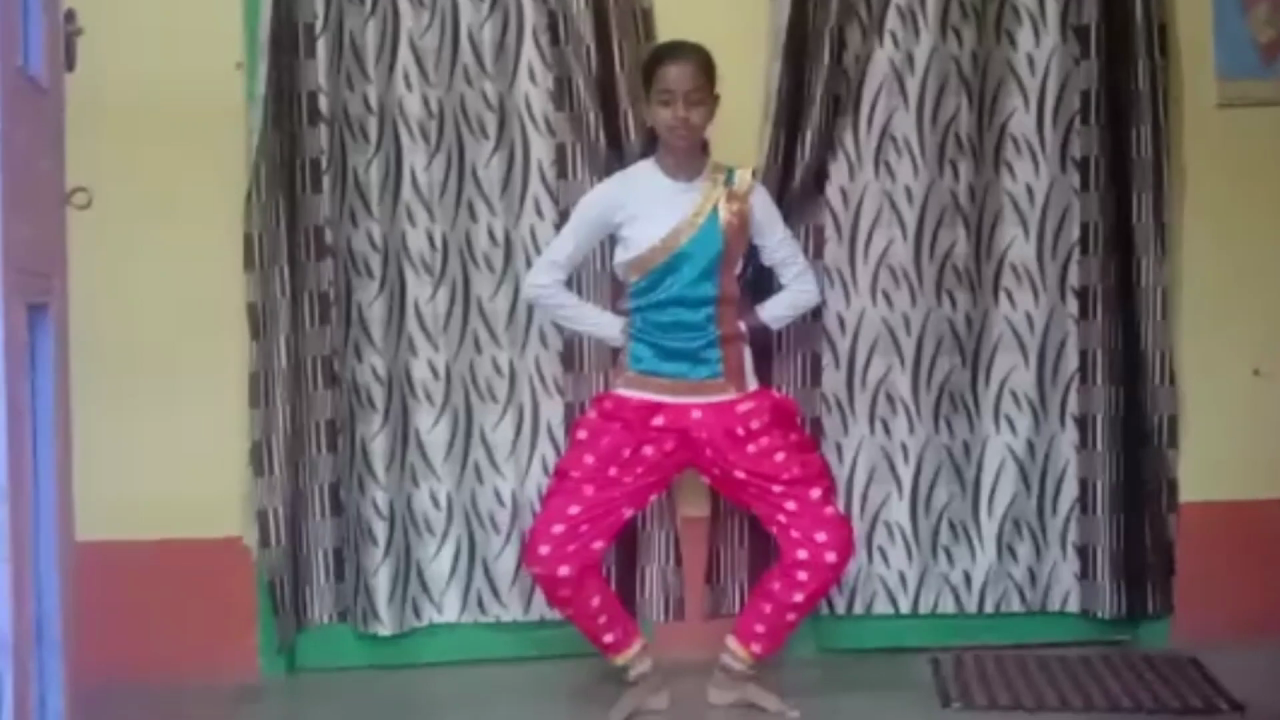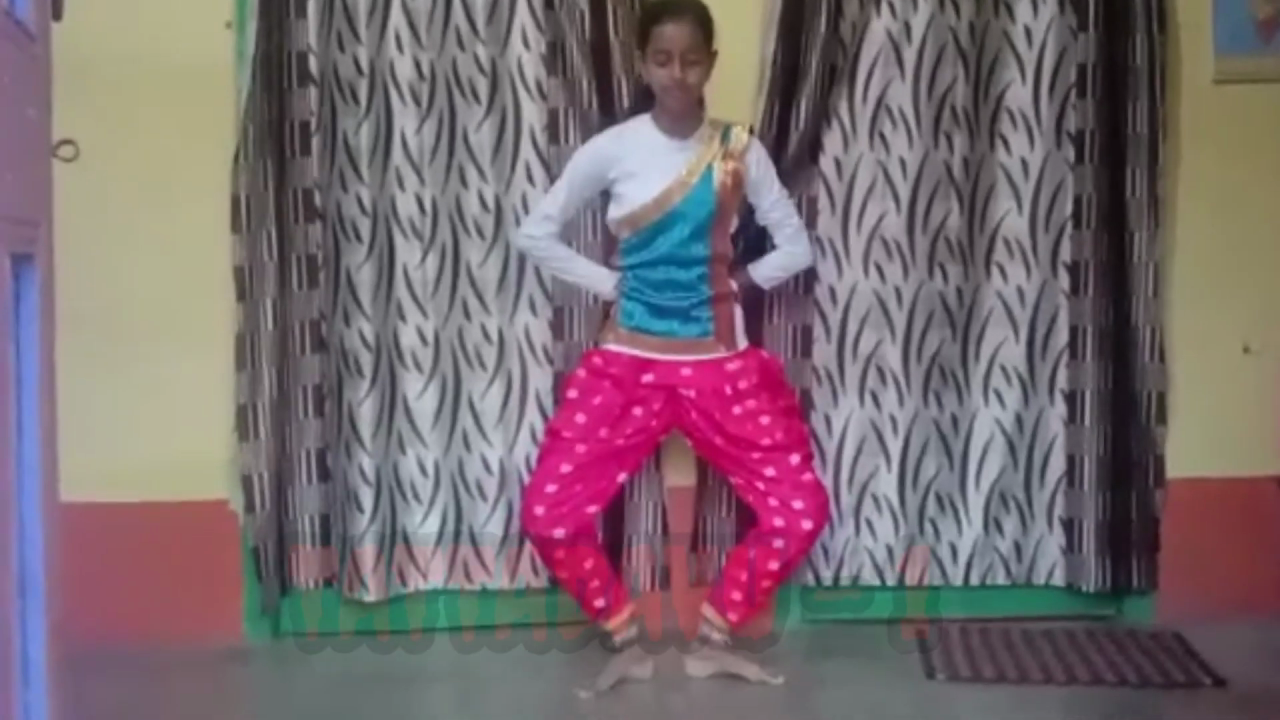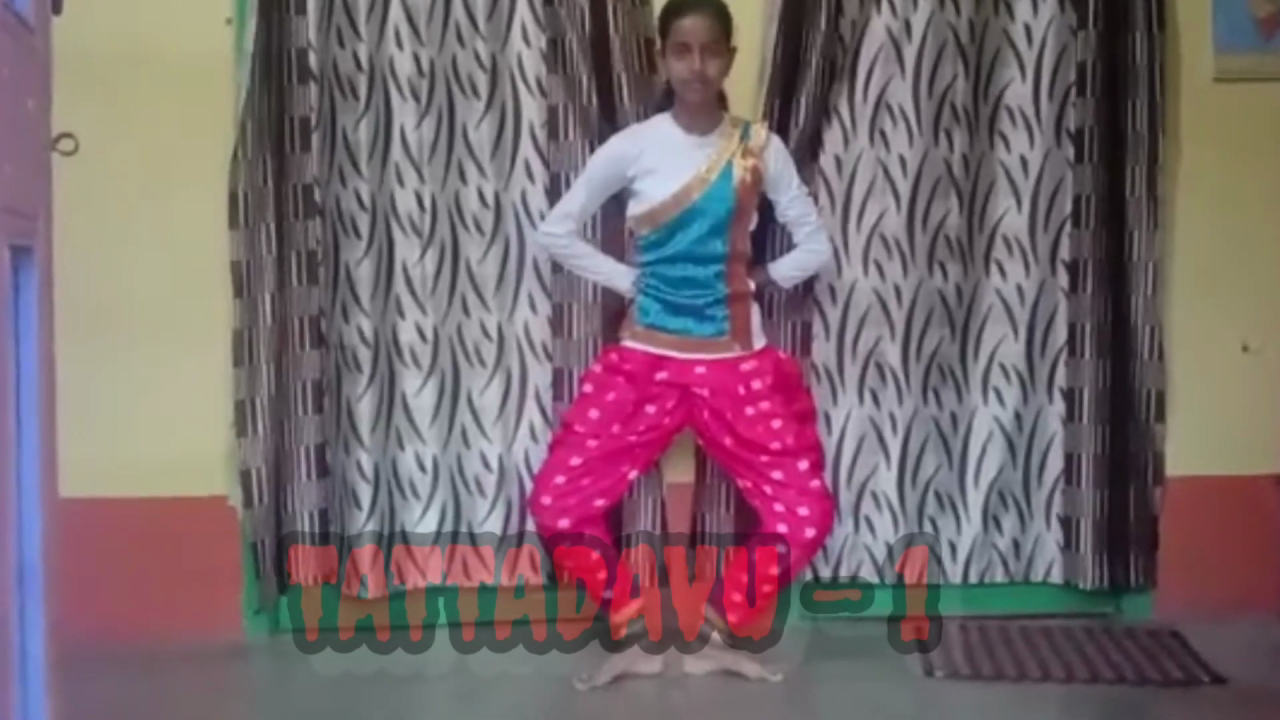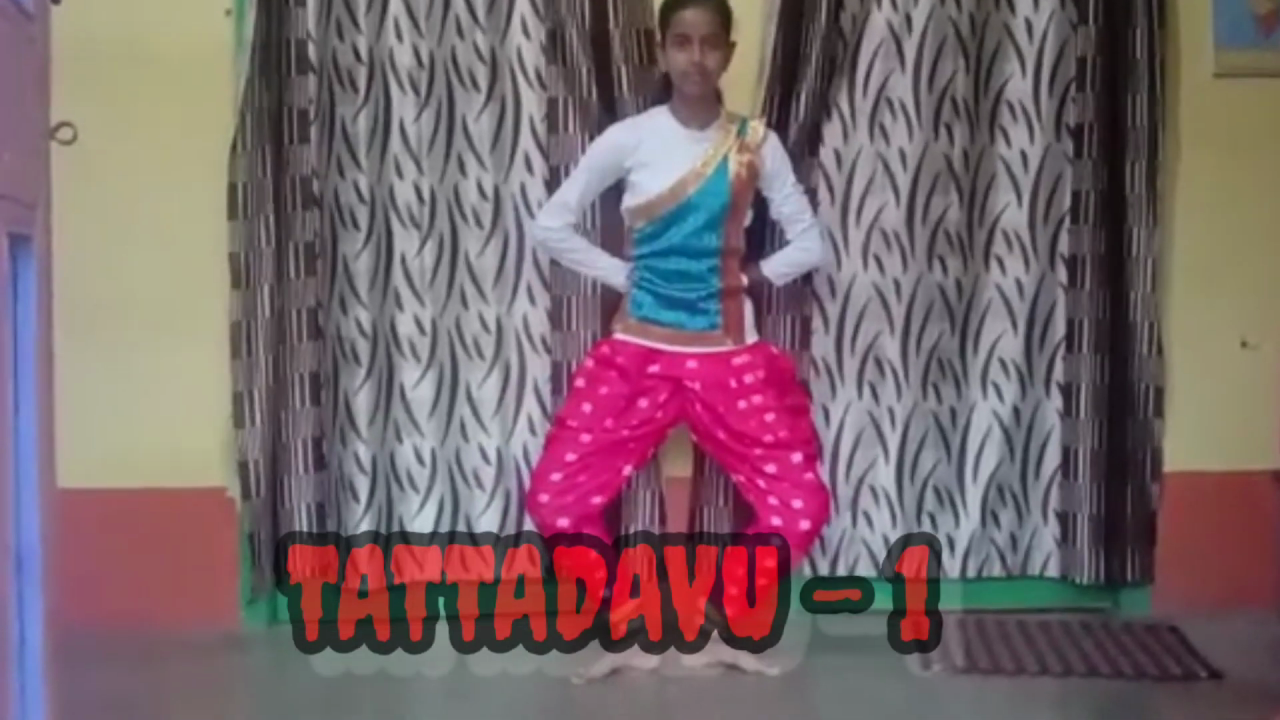
dt=0.3s
person 1, frame 1
left shoulder: (743, 193)
right shoulder: (616, 195)
left elbow: (804, 285)
right elbow: (541, 284)
left wrist: (747, 320)
right wrist: (617, 328)
left hip: (732, 405)
right hip: (640, 406)
left knee: (825, 541)
right knee: (552, 554)
person 1, frame 2
left shoulder: (740, 151)
right shoulder: (611, 149)
left elbow: (797, 245)
right elbow: (534, 234)
left wrist: (737, 278)
right wrist: (609, 282)
left hip: (720, 363)
right hip: (629, 362)
left knee: (800, 509)
right knee: (549, 514)
left ankle: (713, 637)
right ankle: (626, 641)
person 1, frame 3
left shoulder: (760, 147)
right shoulder: (632, 147)
left elbow: (817, 245)
right elbow: (555, 232)
left wrist: (757, 278)
right wrist: (629, 280)
left hip: (737, 363)
right hip: (646, 359)
left knee: (805, 514)
right knee: (557, 505)
left ankle: (716, 634)
person 1, frame 4
left shoulder: (756, 143)
right shoulder: (628, 138)
left elbow: (811, 244)
right elbow: (550, 225)
left wrist: (750, 275)
right wrist: (623, 274)
left hip: (729, 355)
right hip: (638, 352)
left knee: (801, 505)
right knee: (556, 500)
